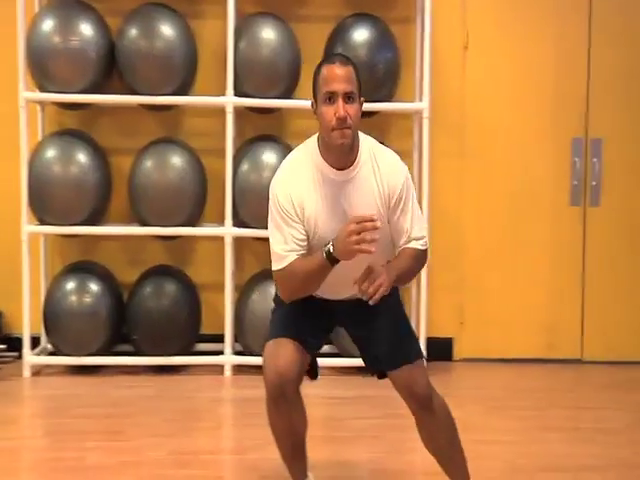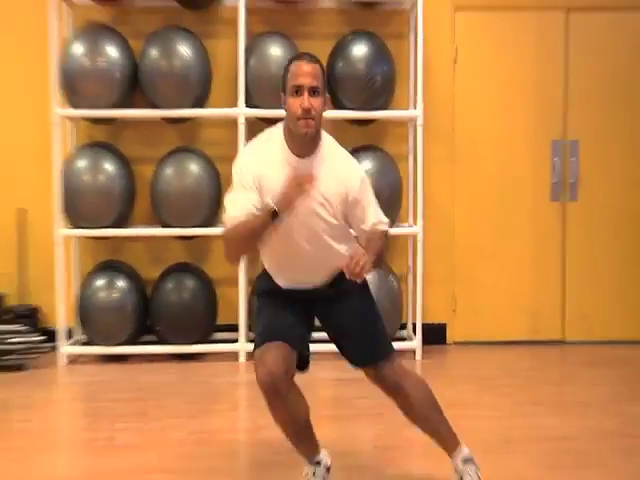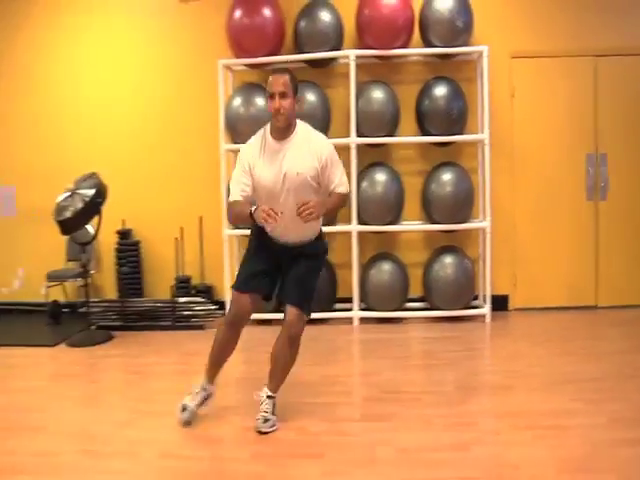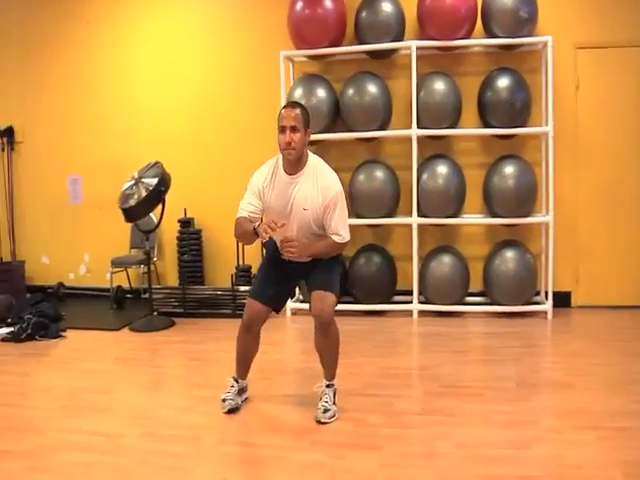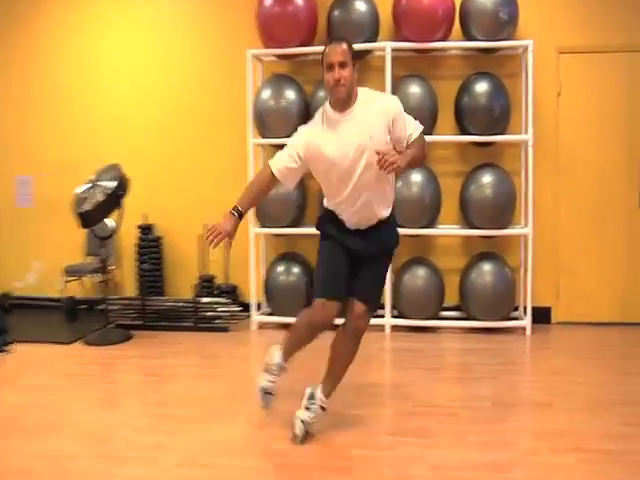
dt=0.4s
person 1, frame 1
left shoulder: (390, 170)
right shoulder: (290, 179)
left elbow: (415, 247)
right elbow: (287, 287)
left wrist: (389, 272)
right wrist: (337, 252)
left hip: (372, 292)
right hip: (306, 292)
left knee: (418, 390)
right knee: (279, 375)
person 1, frame 2
left shoulder: (344, 167)
right shoulder: (254, 161)
left elbow: (376, 233)
right elbow: (233, 251)
left wrist: (367, 258)
right wrist: (277, 208)
left hip: (340, 279)
right hip: (280, 287)
left knee: (389, 376)
right knee: (271, 374)
person 1, frame 3
left shoulder: (319, 147)
right shoulder: (250, 151)
left elbow: (340, 193)
right elbow: (234, 213)
left wrist: (321, 208)
right wrist: (253, 211)
left hip: (305, 248)
right hip: (266, 241)
left knee: (293, 324)
right knee: (238, 312)
left ankle: (270, 395)
right ankle: (205, 387)
person 1, frame 4
left shoulder: (327, 181)
right shoulder: (263, 176)
left elbow: (339, 240)
right elbow: (239, 232)
left wrist: (308, 248)
right wrist: (258, 227)
left hip: (319, 255)
right hip: (280, 254)
left knee: (323, 313)
right knee: (251, 317)
left ankle: (329, 388)
right ankle: (239, 384)
person 1, frame 5
left shoulder: (384, 106)
right shoulder: (311, 132)
left elbow: (419, 146)
right elbow: (273, 172)
left wrist: (400, 159)
right wrist: (233, 215)
left hip: (379, 232)
right hip: (339, 229)
left knee: (358, 319)
right knee: (321, 314)
left ankle: (317, 397)
right ankle: (279, 356)
